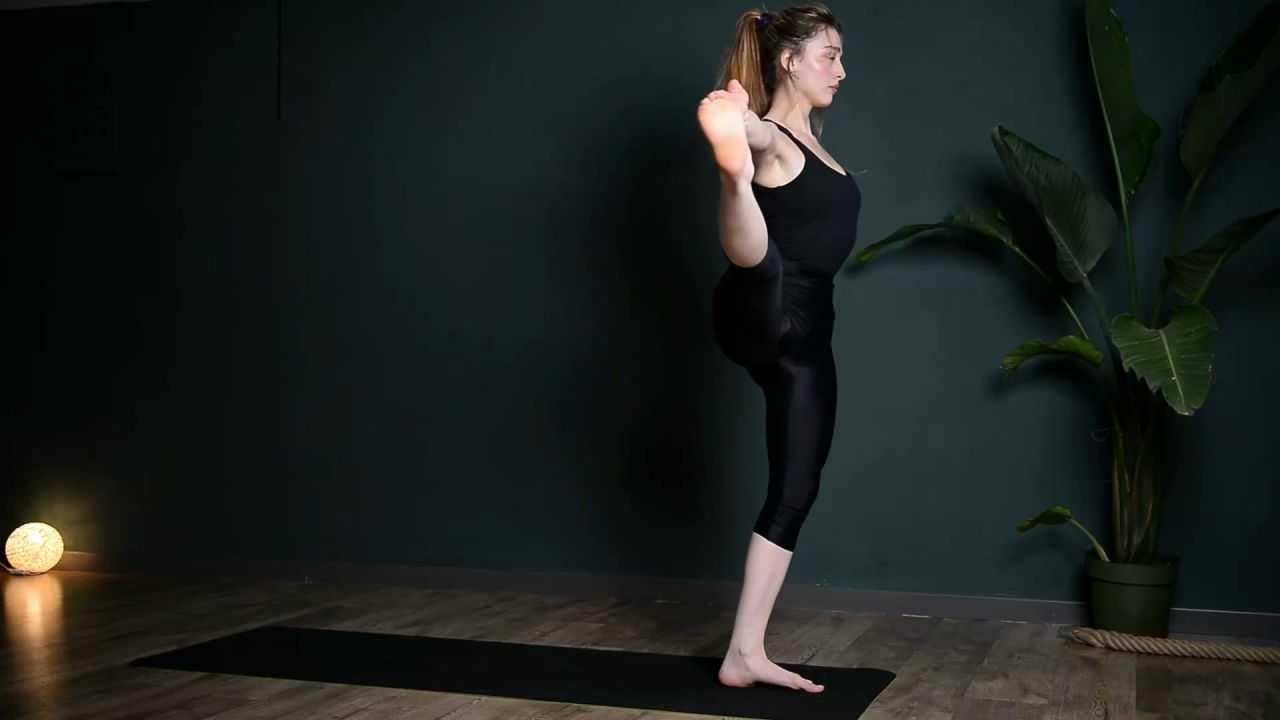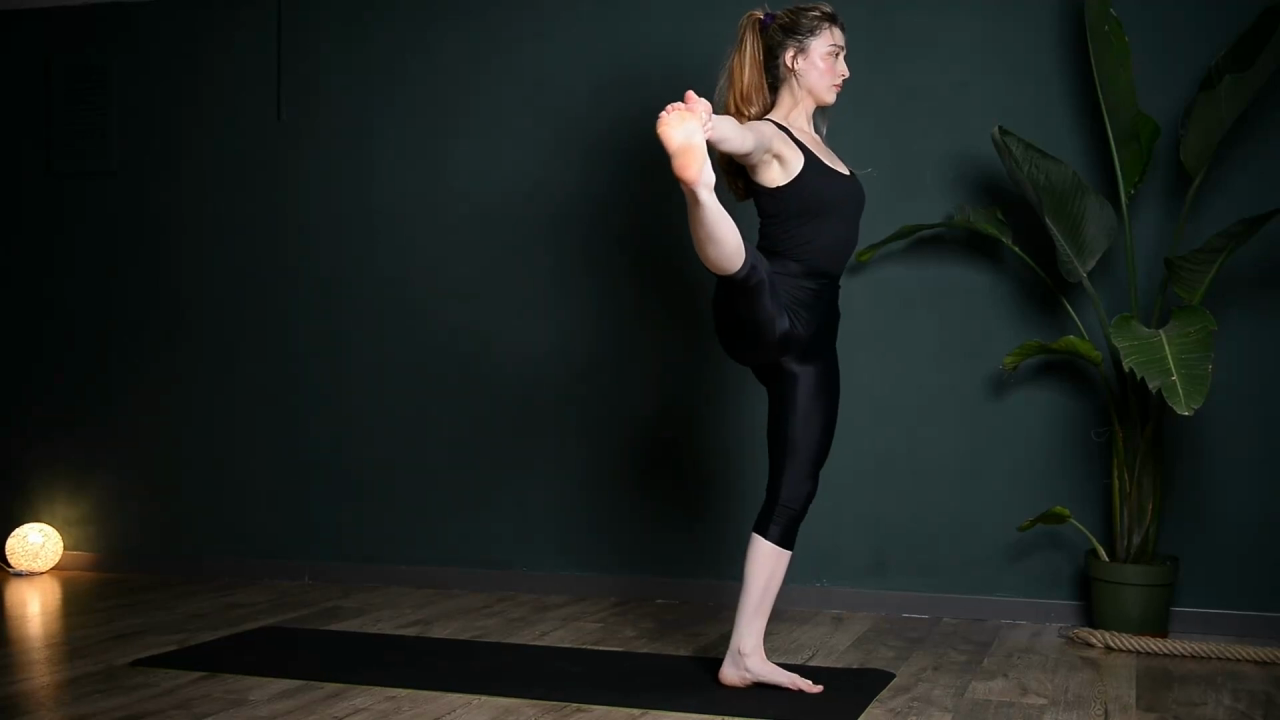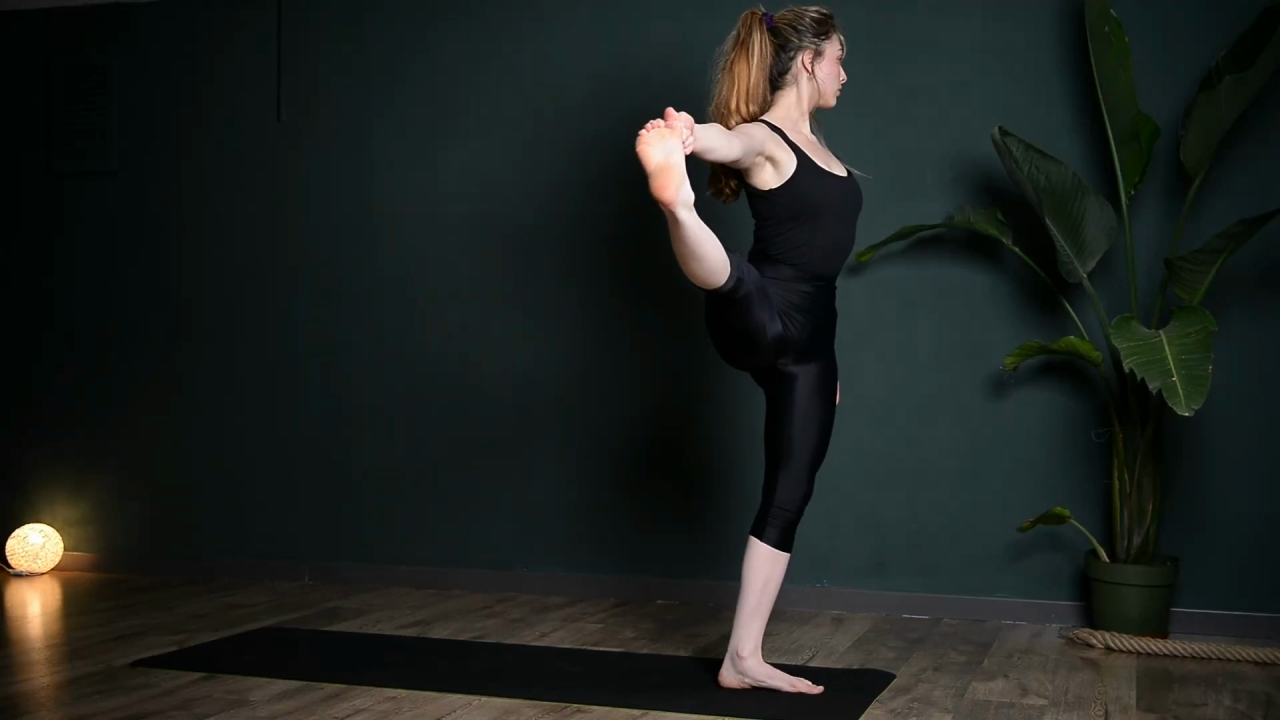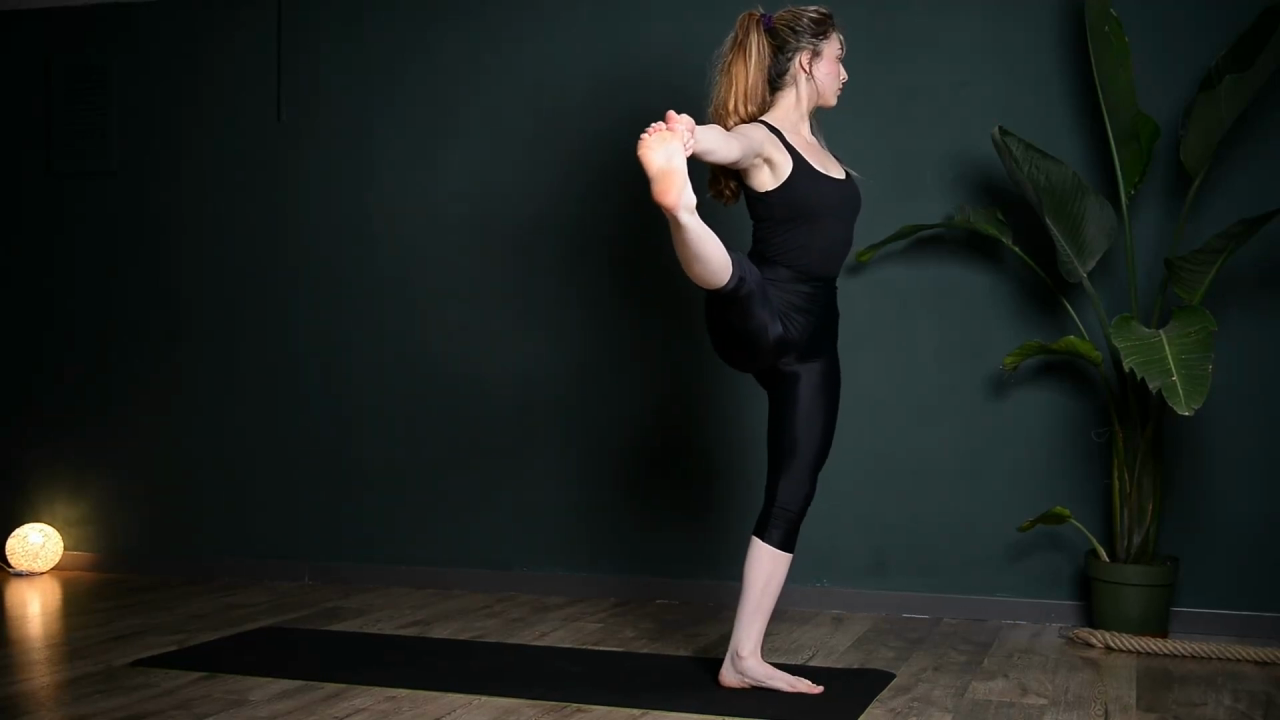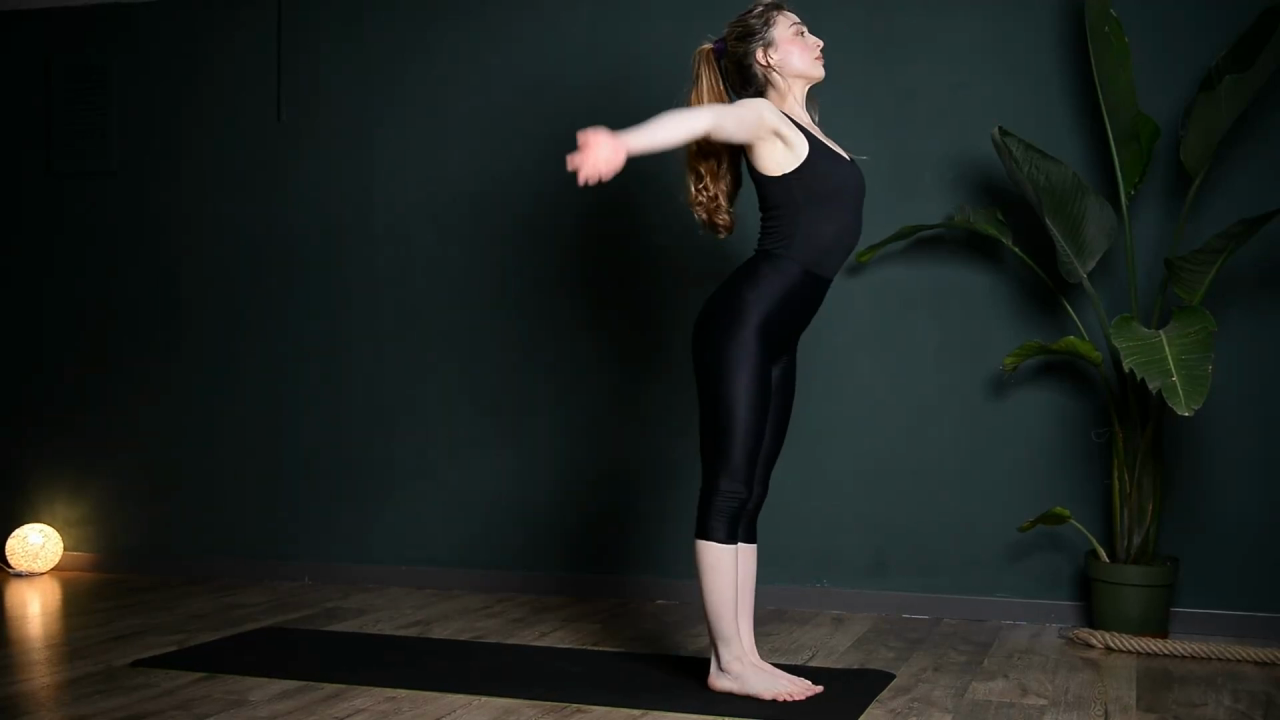
dt=1s
person 1, frame 1
left shoulder: (807, 137)
right shoulder: (768, 135)
right elbow: (753, 134)
right wrist: (735, 135)
left hip: (807, 328)
right hip: (766, 316)
left knee: (793, 493)
right knee: (757, 267)
left ankle: (745, 654)
person 1, frame 2
left shoulder: (812, 140)
right shoulder: (766, 136)
right elbow: (732, 132)
right wrist: (701, 126)
left hip: (811, 333)
right hip: (767, 316)
left knee: (792, 493)
right knee: (743, 271)
left ankle: (744, 655)
person 1, frame 3
left shoulder: (812, 144)
right shoulder: (761, 138)
right elbow: (720, 141)
right wrist: (680, 138)
left hip: (809, 334)
right hip: (762, 320)
left knee: (788, 497)
right knee: (730, 279)
left ankle: (743, 659)
person 1, frame 4
left shoulder: (811, 142)
right shoulder: (760, 138)
right elbow: (722, 143)
right wrist: (683, 139)
left hip: (812, 334)
right hip: (762, 320)
left knee: (790, 499)
right knee: (733, 279)
left ankle: (744, 658)
person 1, frame 5
left shoulder: (802, 126)
right shoulder: (763, 117)
right elbow: (698, 123)
right wrist: (621, 143)
left hip: (775, 336)
right hip: (743, 324)
left knee: (748, 494)
right knee: (728, 487)
left ankle: (740, 657)
right ankle: (729, 661)
